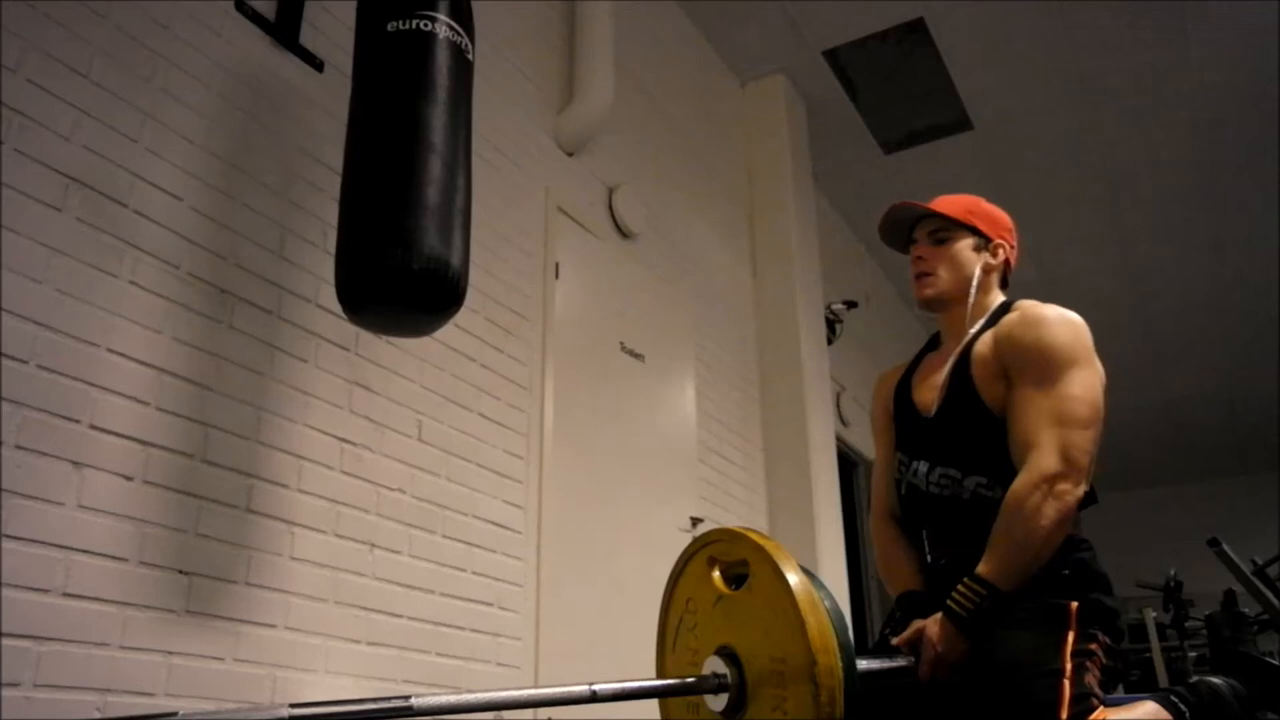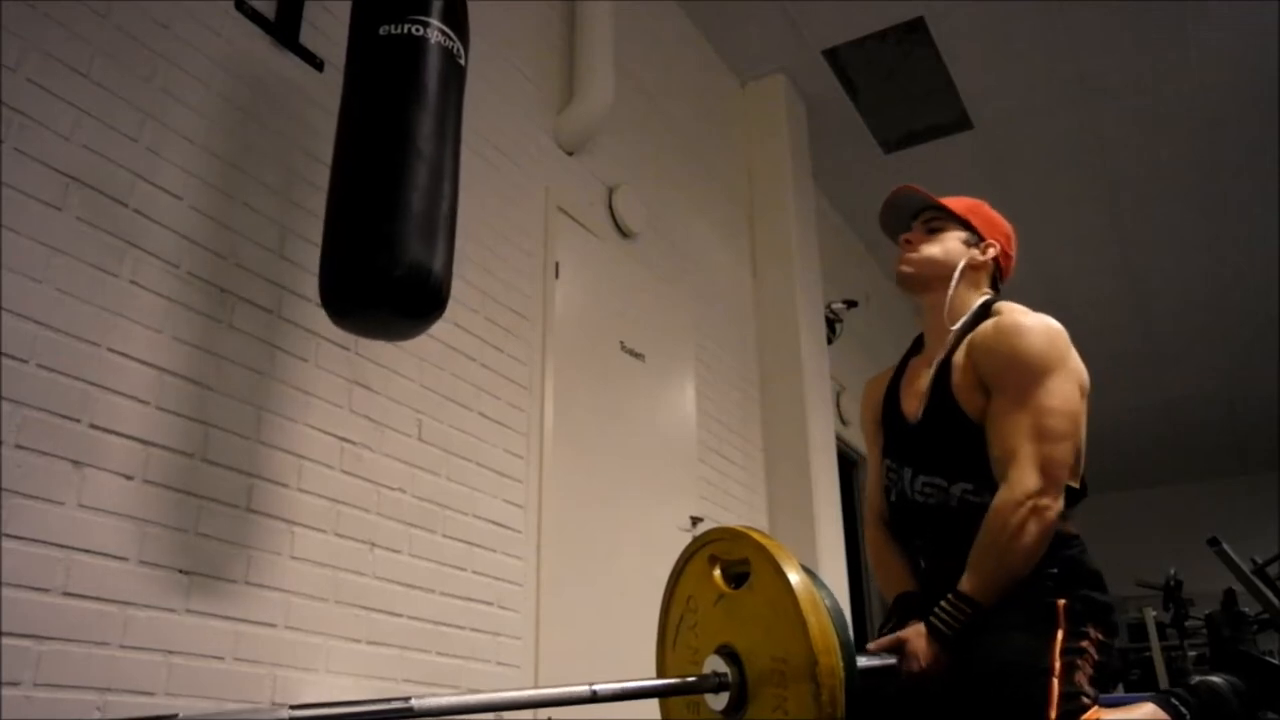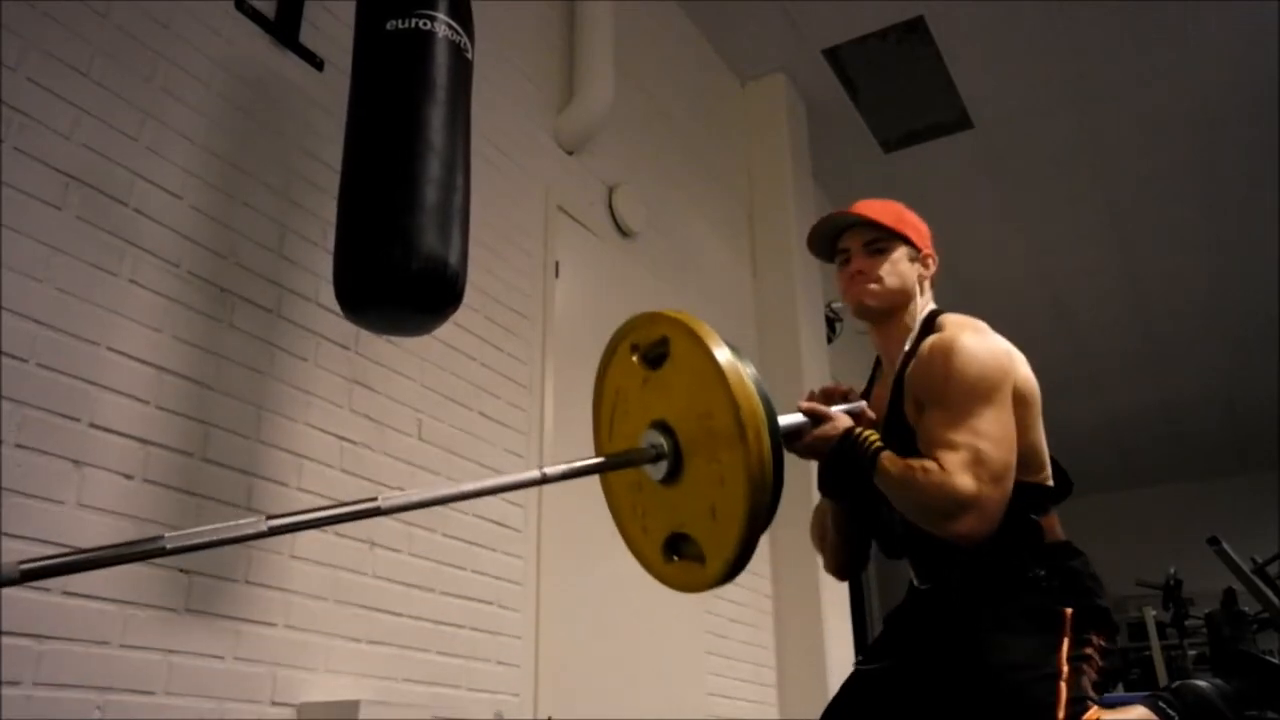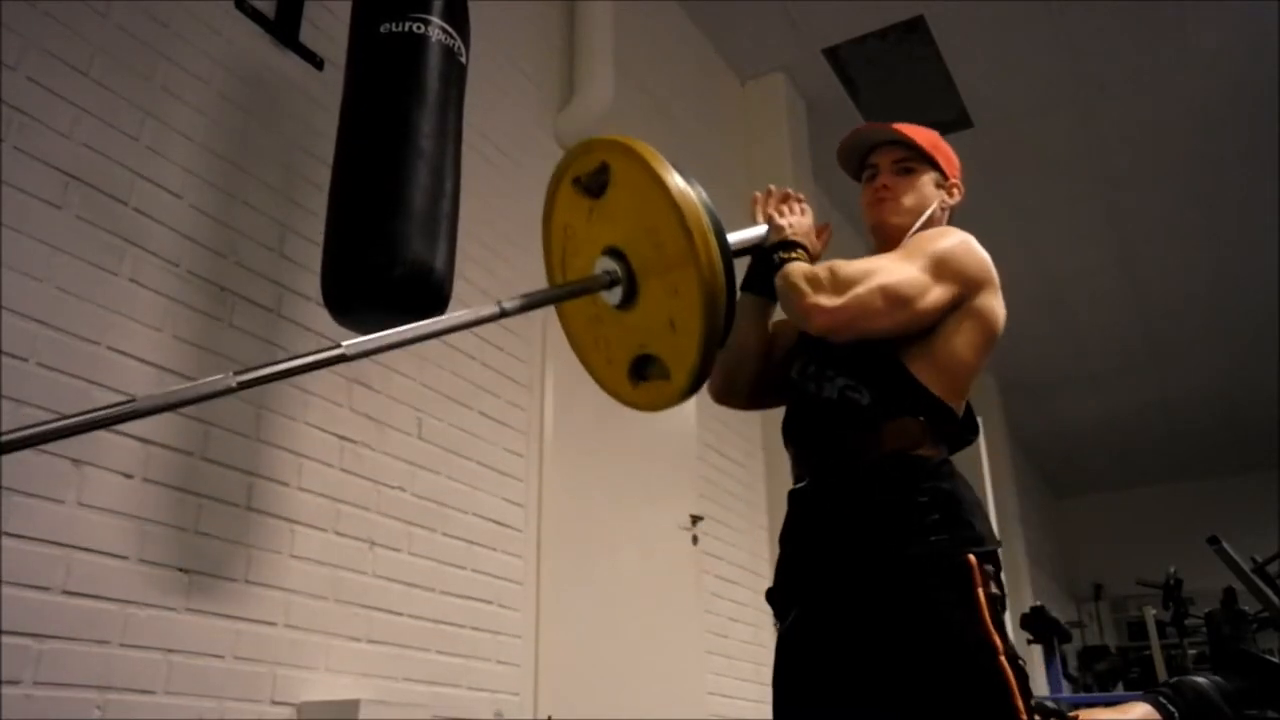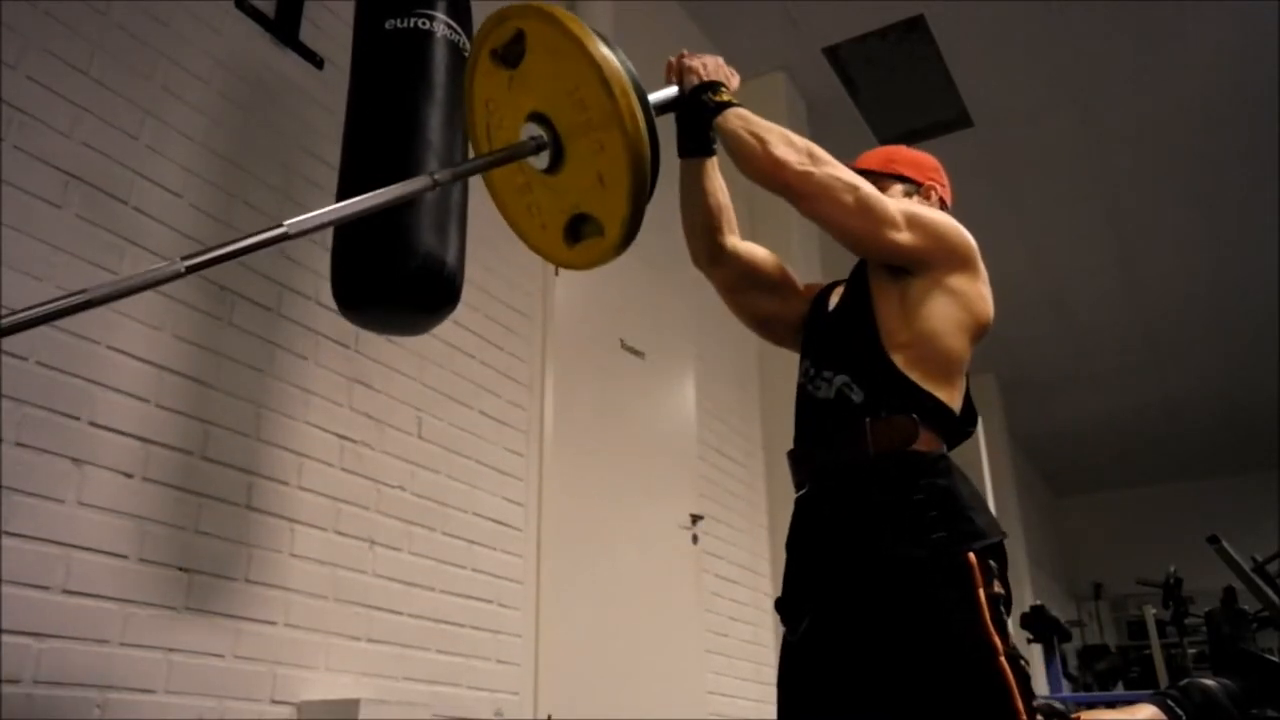
dt=1s
person 1, frame 1
left shoulder: (1040, 333)
right shoulder: (895, 387)
left elbow: (1055, 483)
right elbow: (887, 513)
left wrist: (965, 611)
right wrist: (913, 608)
left hip: (1040, 597)
right hip: (938, 601)
person 1, frame 2
left shoulder: (1017, 339)
right shoulder: (884, 390)
left elbow: (1034, 498)
right elbow: (881, 520)
left wrist: (949, 623)
right wrist: (911, 612)
left hip: (1035, 597)
right hip: (941, 604)
person 1, frame 3
left shoulder: (959, 353)
right shoulder: (872, 395)
left elbow: (967, 508)
right elbow: (842, 559)
left wrist: (858, 449)
right wrist: (835, 463)
left hip: (1032, 602)
right hip: (939, 610)
person 1, frame 4
left shoulder: (953, 256)
right shoulder: (849, 294)
left elbow: (830, 306)
right elbow: (734, 387)
left wrist: (787, 251)
right wrist: (762, 275)
left hip: (919, 531)
right hip: (820, 541)
person 1, frame 5
left shoulder: (941, 249)
right shoulder: (821, 307)
left elbow: (800, 169)
right elbow: (717, 252)
left wrist: (716, 103)
right wrist: (694, 136)
left hip: (922, 535)
right hip: (826, 544)
